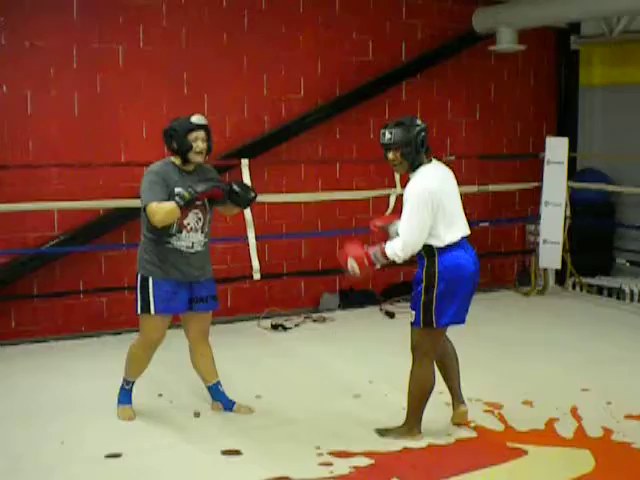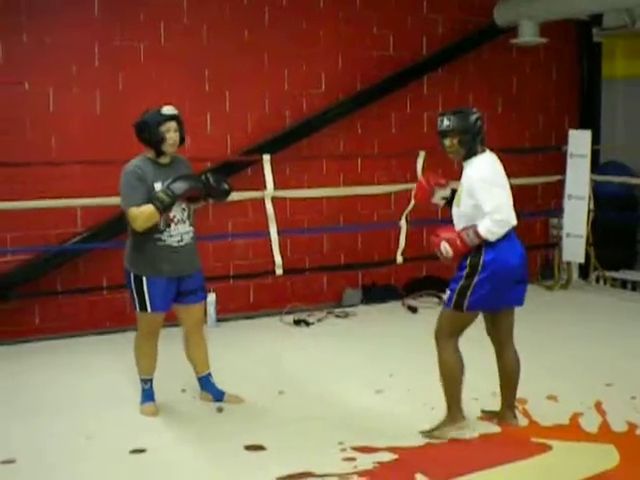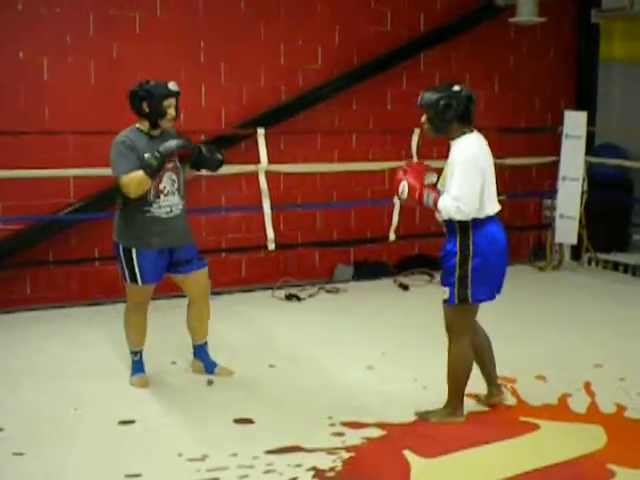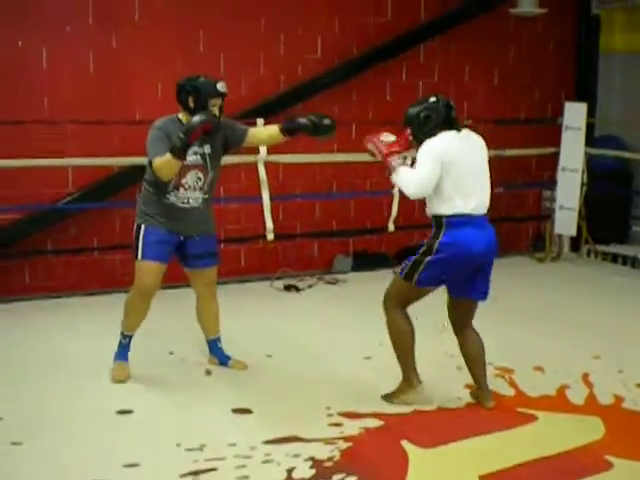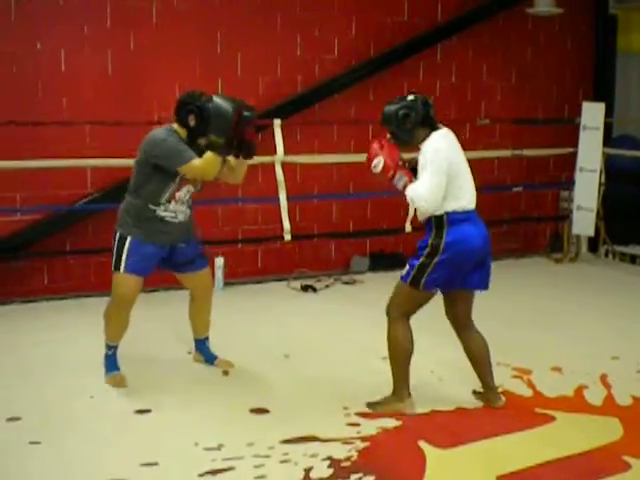
dt=0.7s
person 1, frame 1
left shoulder: (421, 185)
right shoulder: (441, 171)
left elbow: (410, 243)
left wrist: (369, 256)
right wrist: (396, 226)
left hip: (442, 267)
right hip: (463, 258)
left knee: (421, 352)
right knee: (436, 335)
left ankle: (411, 426)
right ankle: (458, 402)
person 1, frame 2
left shoulder: (478, 171)
right shoulder: (484, 162)
left elbow: (499, 218)
left wrist: (463, 240)
right wrist: (445, 194)
left hip: (488, 259)
right hip: (509, 254)
left knee: (445, 335)
right knee: (502, 340)
left ankle: (453, 417)
right ankle: (508, 411)
person 1, frame 3
left shoulder: (465, 151)
right shoulder: (472, 142)
left elbow: (461, 207)
left wrist: (424, 194)
right wrist: (433, 181)
left hip: (472, 242)
right hip: (486, 236)
left knee: (457, 330)
right knee: (466, 323)
left ankle: (454, 408)
right ankle: (494, 391)
person 1, frame 4
left shoulder: (436, 146)
right shoulder: (475, 141)
left elbow: (416, 188)
left wrist: (393, 158)
right wrist: (410, 153)
left hip: (450, 239)
right hip: (483, 237)
left knee: (393, 302)
right knee: (462, 322)
left ankle: (410, 383)
right ankle: (483, 392)
person 1, frame 5
left shoulder: (434, 149)
right shoulder: (443, 136)
left elbow: (427, 201)
right elbow: (432, 184)
left wrist: (394, 171)
right wrist: (397, 166)
left hip: (449, 239)
right hip: (473, 234)
left knee: (396, 313)
right knee: (461, 321)
left ankle: (400, 396)
right ankle: (491, 392)
person 2, frame 1
left shoulder: (206, 173)
right shoulder: (158, 173)
left elbow: (225, 207)
right elbow: (157, 216)
left wrist: (239, 196)
right wrist: (192, 193)
left hip: (198, 271)
right hip: (160, 271)
left knee: (200, 336)
right knee: (151, 337)
left ankle: (219, 397)
right ankle: (125, 392)
person 2, frame 2
left shoulder: (182, 165)
right shoulder: (136, 171)
right elbow: (137, 220)
left wrist: (207, 191)
right wrist: (171, 194)
left hip: (187, 264)
right hip: (150, 268)
left knee: (195, 325)
right knee: (149, 330)
left ankle: (207, 387)
right ankle: (146, 391)
person 2, frame 3
left shoulder: (169, 137)
right shoulder: (125, 142)
right elbow: (131, 187)
left wrist: (200, 161)
right wrist: (160, 157)
left hip: (178, 234)
right hip: (140, 239)
left knee: (200, 290)
right knee: (138, 301)
left ankle: (202, 358)
right ankle: (137, 364)
person 2, frame 4
left shoulder: (220, 129)
right shoulder: (162, 129)
left elbow: (260, 135)
right elbow: (163, 171)
left wrist: (297, 126)
right wrist: (184, 140)
left hip: (198, 225)
right hip: (157, 221)
left knee: (207, 287)
right knee: (145, 286)
left ankle: (216, 351)
right ankle: (123, 350)
person 2, frame 5
left shoulder: (198, 143)
right shoulder: (161, 142)
left elbow: (235, 177)
right elbow: (203, 172)
left wrist: (245, 142)
right wrist: (221, 136)
left hip: (180, 233)
right hip: (139, 231)
left knee: (204, 288)
right knee: (123, 297)
left ankle: (202, 350)
right ankle: (111, 359)
